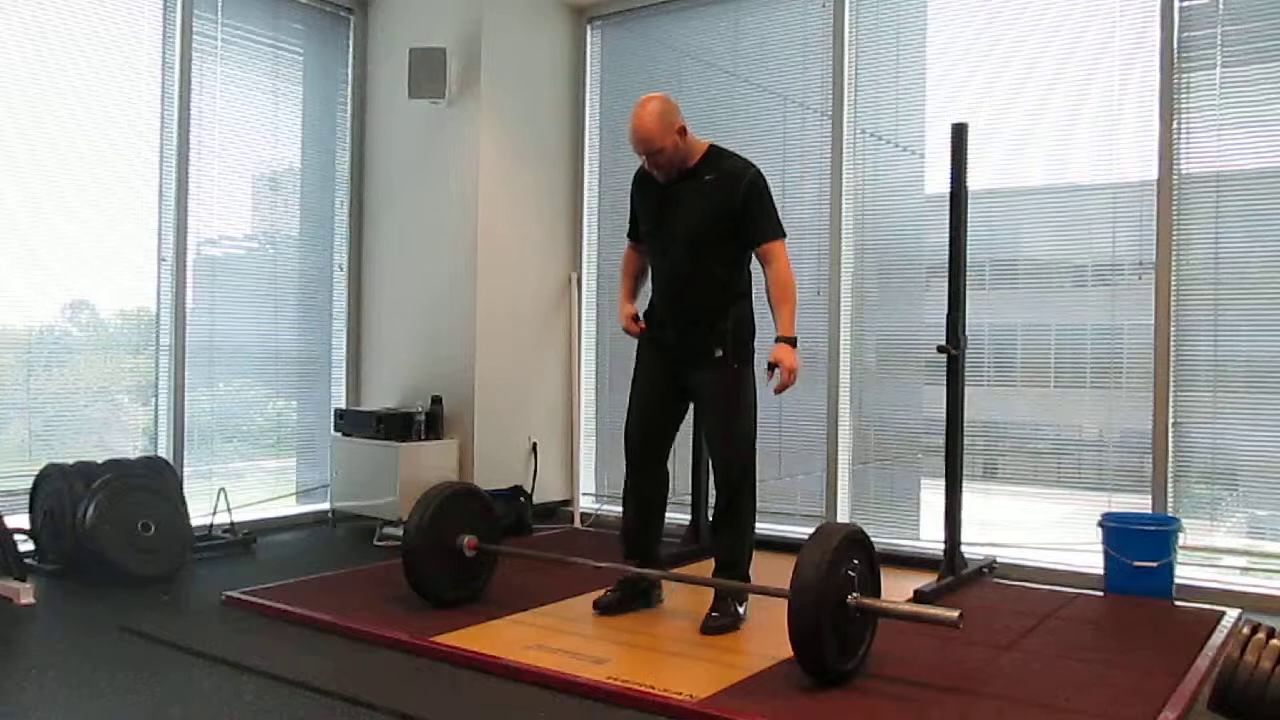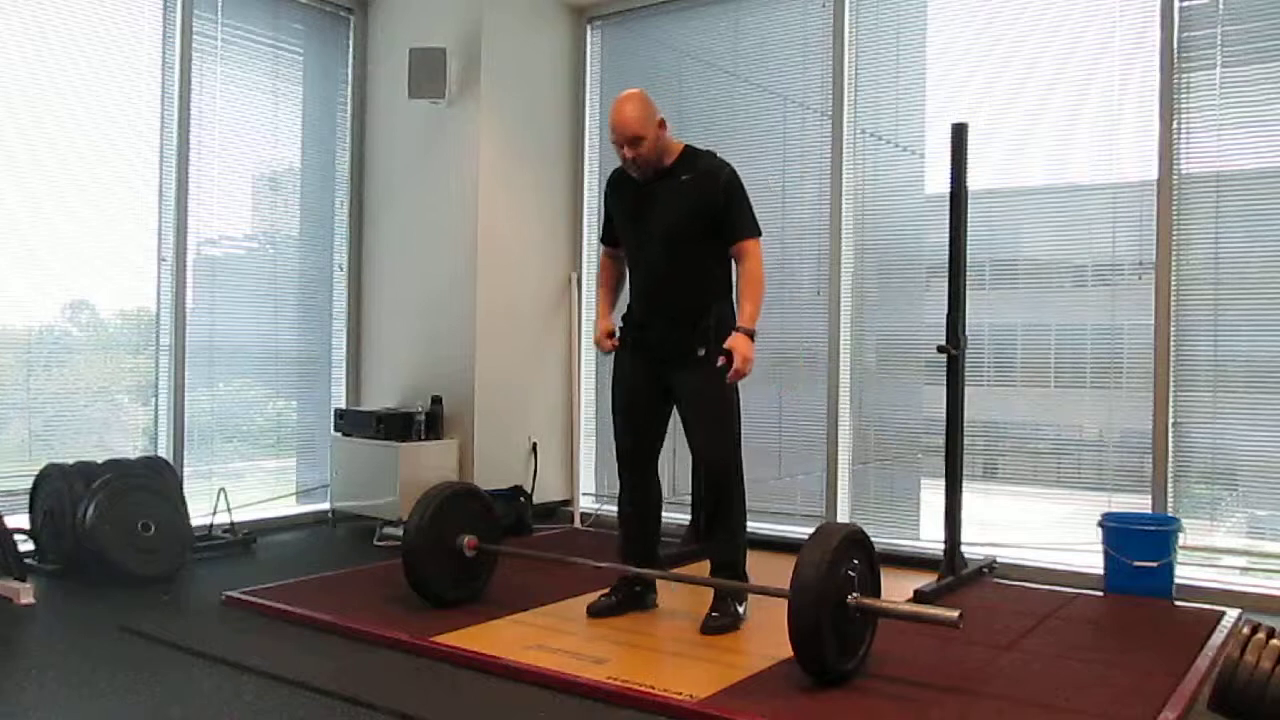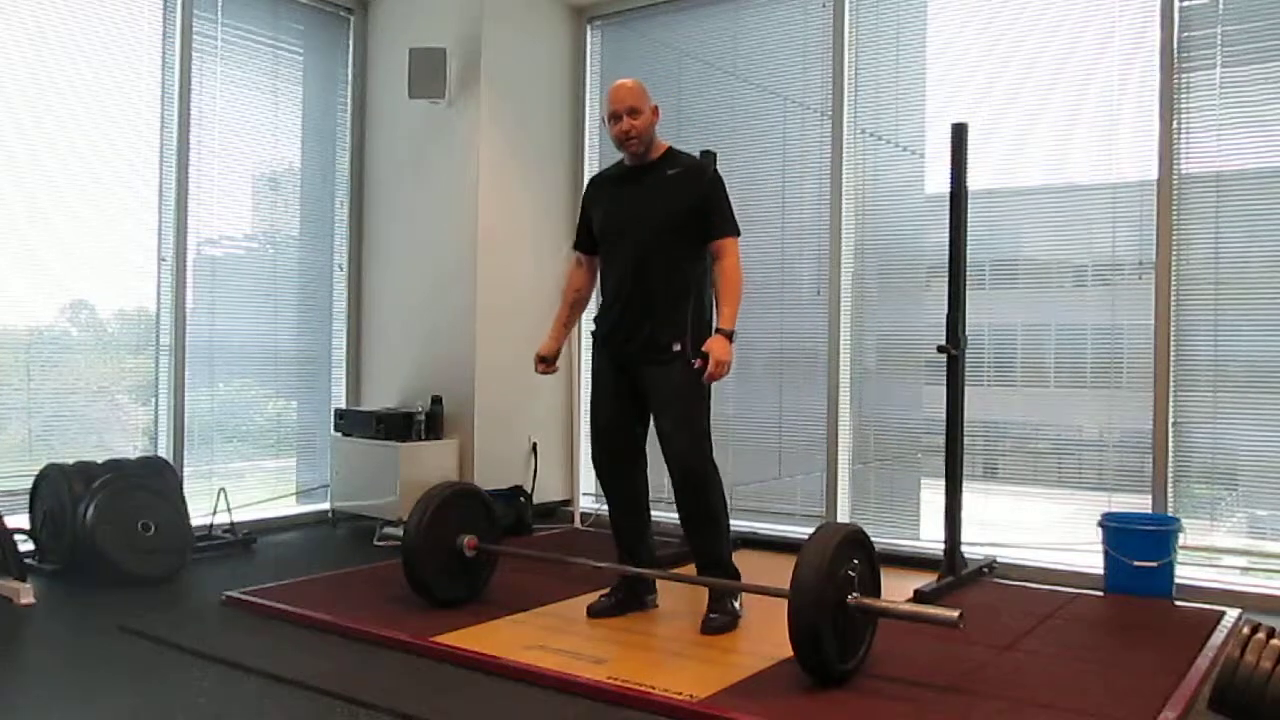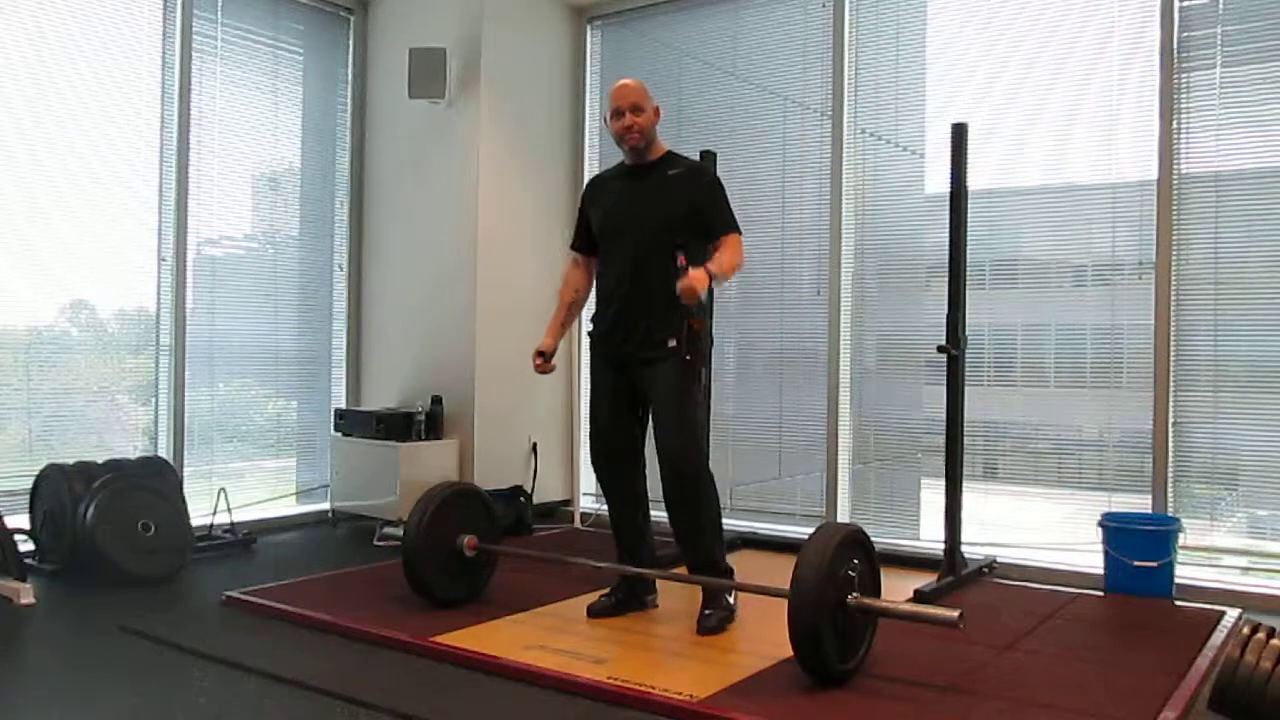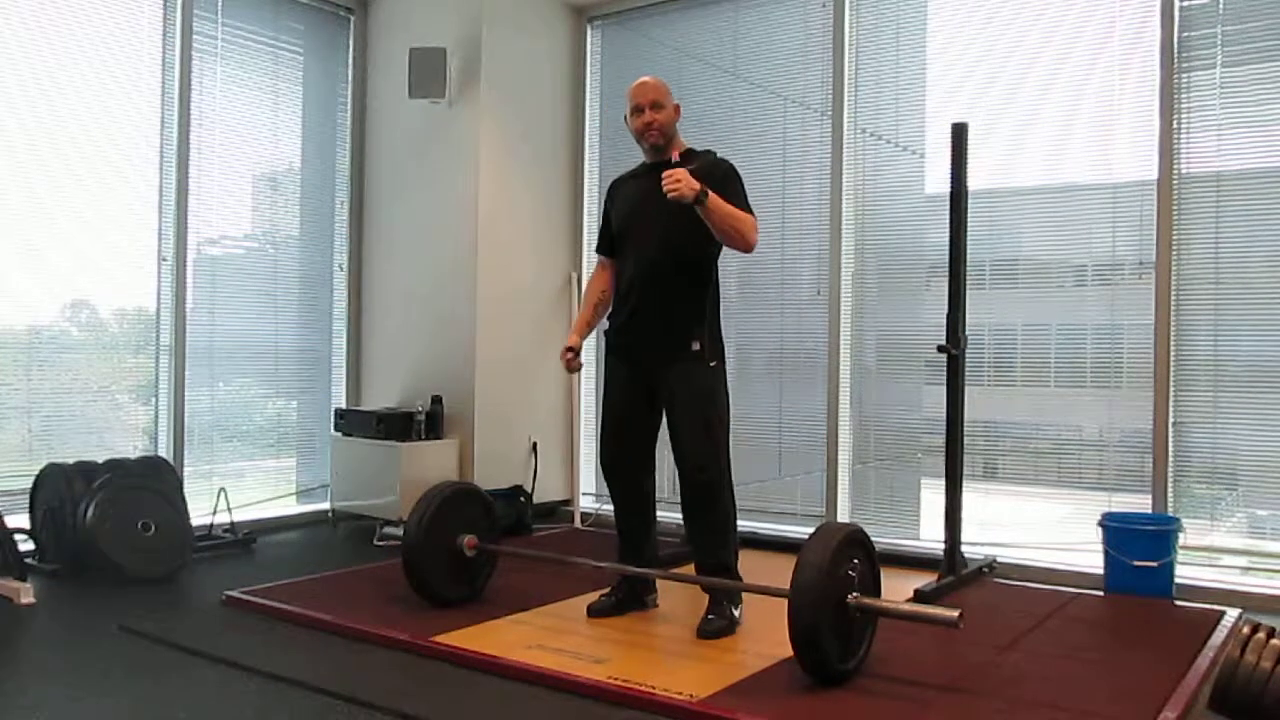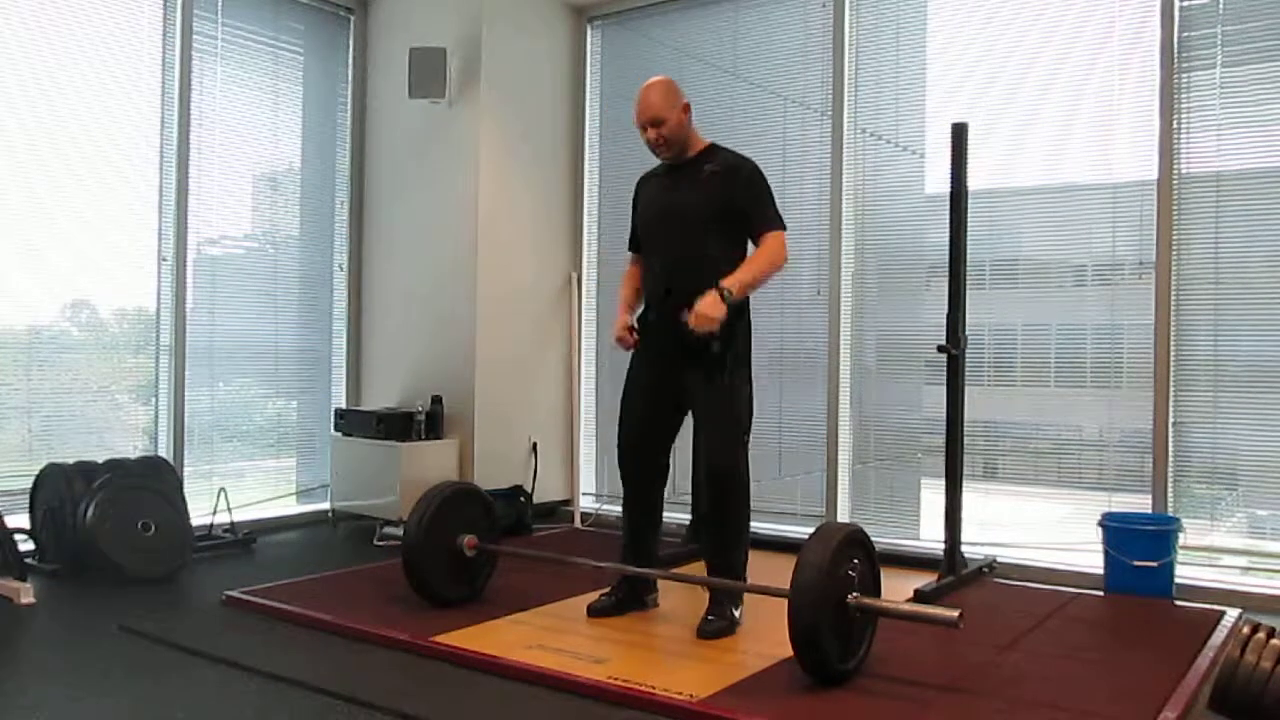
dt=0.3s
person 1, frame 1
left shoulder: (738, 178)
right shoulder: (644, 181)
left elbow: (774, 258)
left wrist: (785, 337)
right wrist: (625, 301)
left hip: (721, 346)
right hip: (659, 343)
left knee: (732, 465)
right knee: (642, 452)
left ankle: (731, 587)
right ankle: (638, 573)
person 1, frame 2
left shoulder: (713, 177)
right shoulder: (618, 184)
left elbow: (749, 256)
left wrist: (744, 329)
right wrist: (604, 314)
left hip: (702, 349)
right hip: (639, 347)
left knee: (716, 464)
right knee: (633, 458)
left ankle: (730, 588)
right ankle: (638, 579)
person 1, frame 3
left shoulder: (695, 176)
right shoulder: (601, 187)
left elbow: (725, 256)
right elbow: (584, 266)
left wrist: (723, 332)
right wrist: (556, 335)
left hip: (677, 349)
right hip: (613, 350)
left knee: (690, 463)
right knee: (615, 462)
left ankle: (723, 585)
right ankle: (636, 580)
person 1, frame 4
left shoulder: (693, 179)
right shoulder: (599, 188)
left elbow: (733, 249)
right elbow: (581, 266)
left wrist: (707, 274)
right wrist: (552, 335)
left hip: (673, 347)
right hip: (611, 350)
left knee: (683, 461)
right knee: (615, 463)
left ankle: (716, 584)
right ankle: (636, 579)
person 1, frame 5
left shoulder: (711, 169)
right shoulder: (621, 188)
left elbow: (747, 238)
right elbow: (606, 269)
left wrist: (698, 196)
right wrist: (578, 331)
left hip: (690, 349)
right hip: (627, 349)
left knee: (703, 468)
right knee: (622, 463)
left ankle: (724, 590)
right ankle: (636, 579)
person 1, frame 6
left shoulder: (736, 172)
right shoulder: (647, 186)
left elbow: (774, 249)
left wrist: (723, 294)
right wrist: (626, 307)
left hip: (716, 349)
right hip: (654, 347)
left knee: (722, 467)
right knee: (637, 460)
left ankle: (726, 593)
right ankle: (637, 580)
